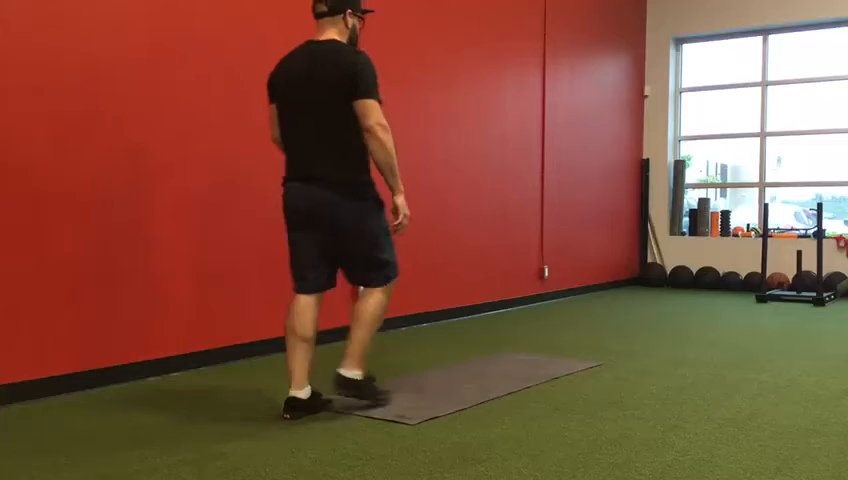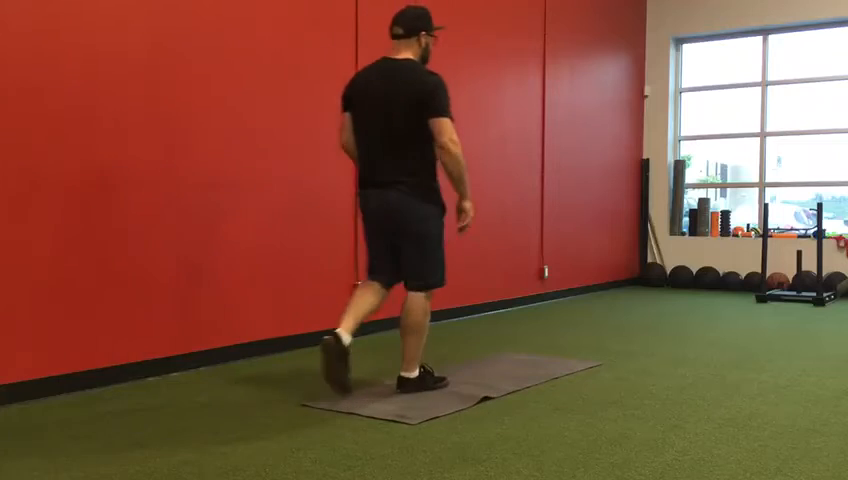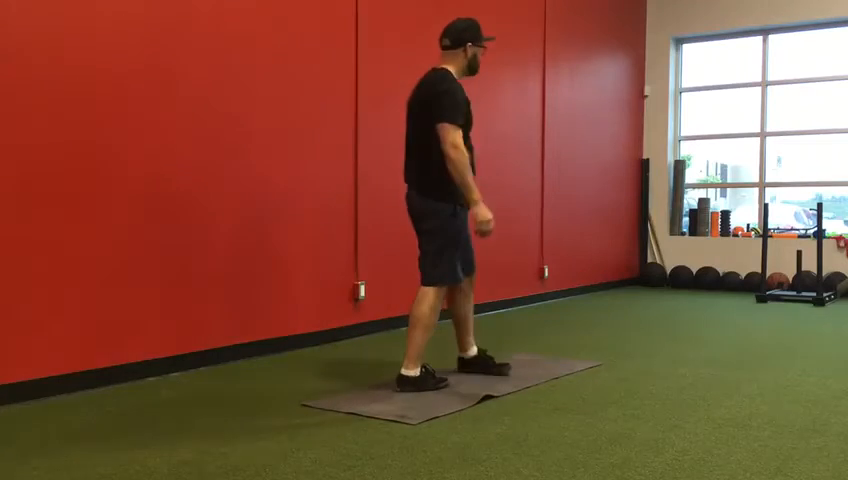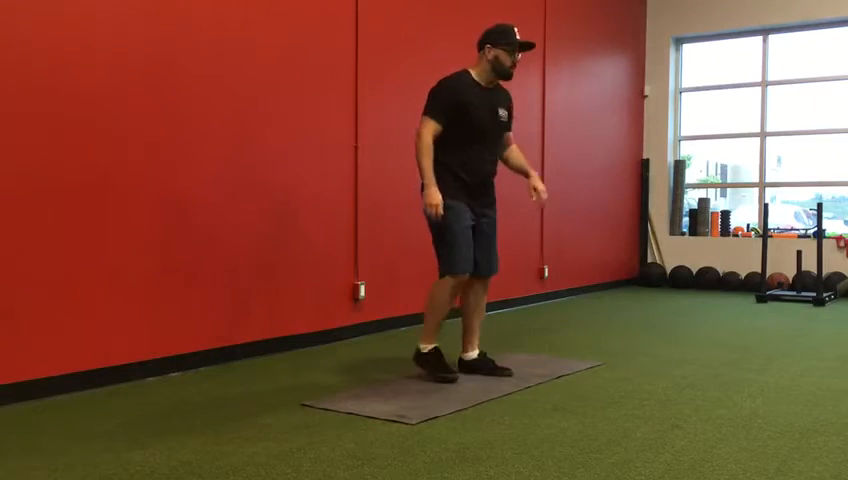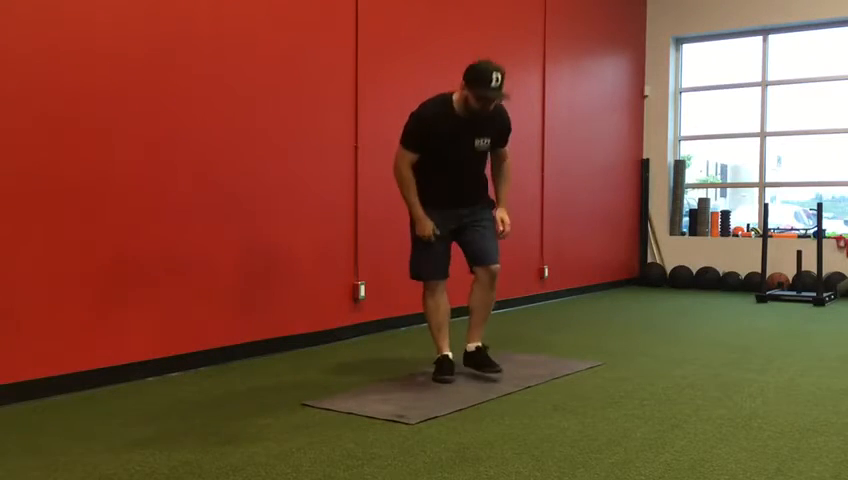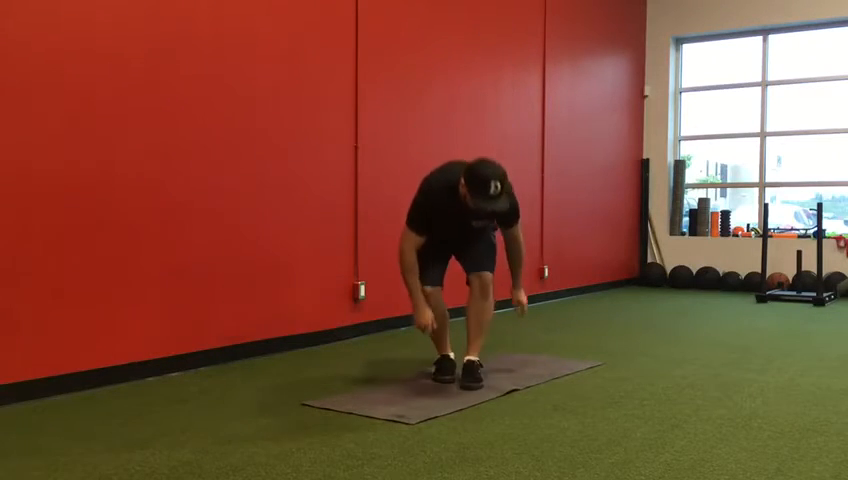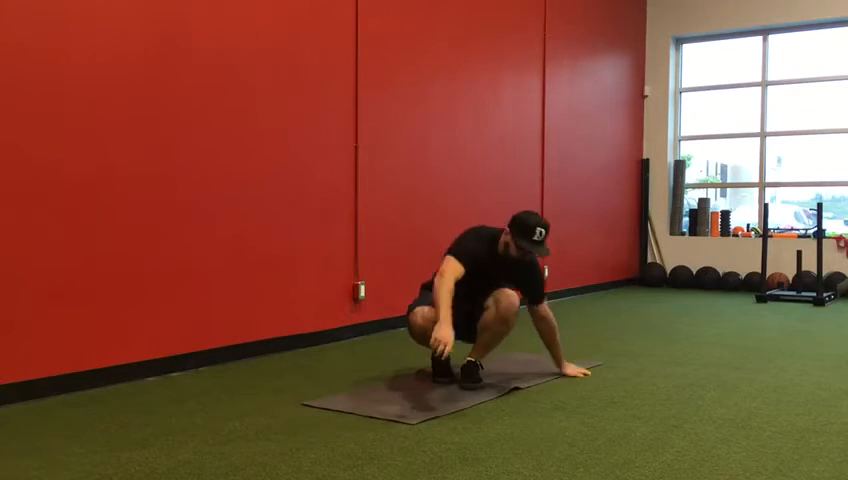
dt=0.5s
person 1, frame 1
left shoulder: (284, 68)
right shoulder: (354, 62)
left elbow: (278, 134)
right elbow: (375, 128)
right wrist: (398, 190)
left hip: (299, 191)
right hip: (348, 193)
left knee: (307, 290)
right knee: (380, 278)
left ankle: (300, 393)
right ankle: (352, 371)
person 1, frame 2
left shoulder: (359, 81)
right shoulder: (427, 82)
left elbow: (346, 141)
right elbow: (447, 144)
right wrist: (464, 197)
left hip: (373, 195)
right hip: (416, 199)
left knee: (380, 279)
right knee: (420, 287)
left ankle: (339, 338)
right ankle: (412, 373)
person 1, frame 3
left shoulder: (431, 84)
right shoulder: (449, 89)
right elbow: (453, 149)
left wrist: (468, 197)
right wrist: (477, 202)
left hip: (429, 195)
right hip: (440, 200)
left knee: (463, 277)
right knee: (437, 282)
left ankle: (469, 355)
right ankle: (411, 371)
person 1, frame 4
left shoulder: (503, 98)
right shoulder: (452, 88)
left elbow: (506, 145)
right elbow: (425, 136)
left wrist: (530, 174)
right wrist: (430, 186)
left hip: (483, 199)
right hip: (450, 198)
left knee: (481, 277)
right knee: (455, 274)
left ankle: (471, 355)
right ankle: (426, 348)
person 1, frame 5
left shoulder: (498, 118)
right shoulder: (428, 115)
left elbow: (500, 160)
right elbow: (402, 166)
left wrist: (501, 205)
right wrist: (419, 216)
left hip: (476, 205)
right hip: (433, 210)
left knee: (489, 270)
right knee: (434, 282)
left ankle: (474, 347)
right ankle: (444, 356)
person 1, frame 6
left shoulder: (503, 197)
right shoulder: (435, 190)
left elbow: (513, 238)
right elbow: (407, 249)
left wrist: (517, 286)
right wrist: (420, 306)
left hip: (476, 233)
right hip: (434, 232)
left knee: (483, 281)
right knee: (430, 291)
left ankle: (472, 360)
right ankle: (445, 356)
person 1, frame 7
left shoulder: (528, 267)
right shoulder: (477, 241)
left elbow: (541, 315)
right elbow: (445, 277)
left wrist: (561, 363)
right wrist: (444, 324)
left hip: (480, 307)
right hip: (448, 301)
left knee: (508, 301)
right knee: (421, 320)
left ankle: (472, 362)
right ankle: (440, 356)
